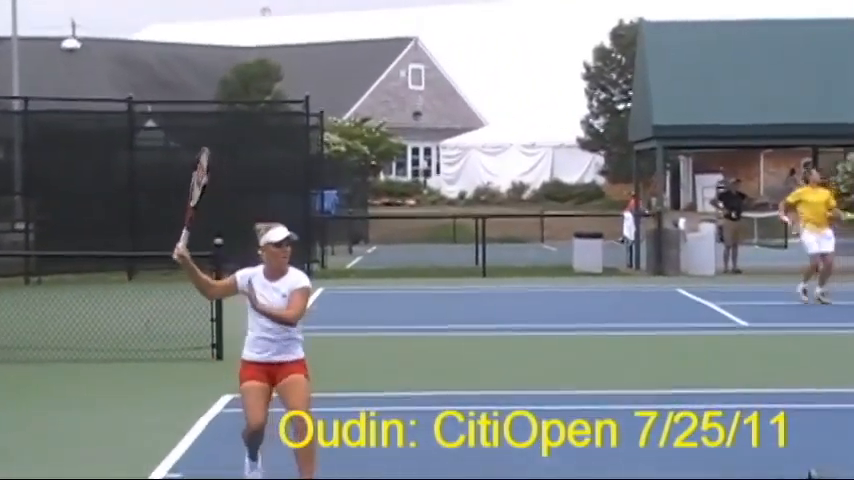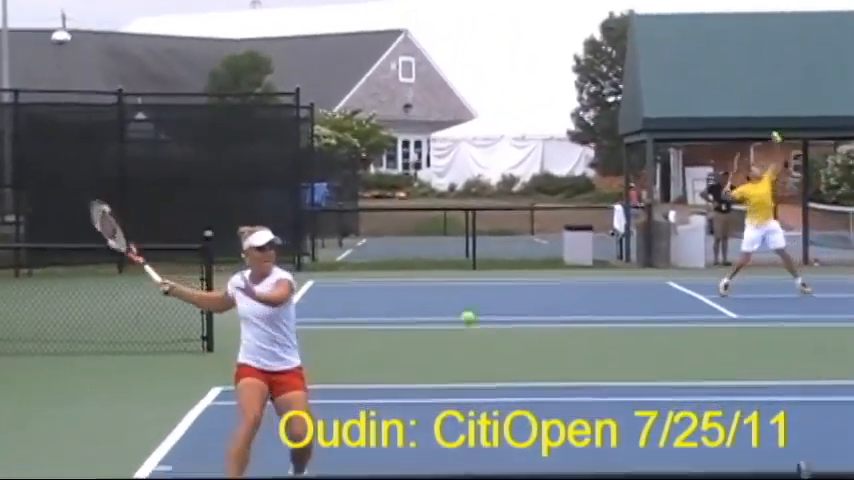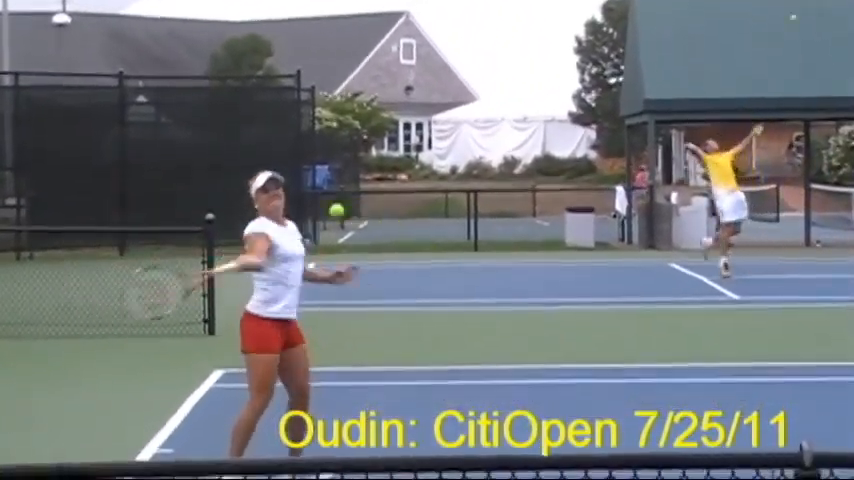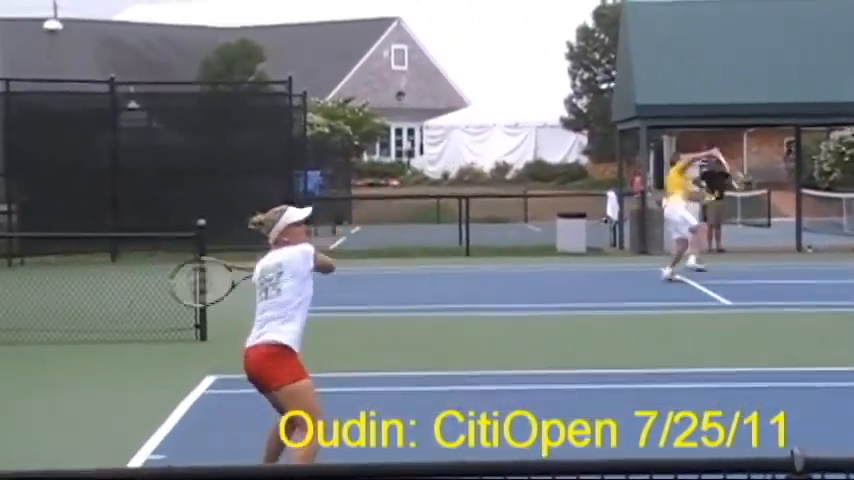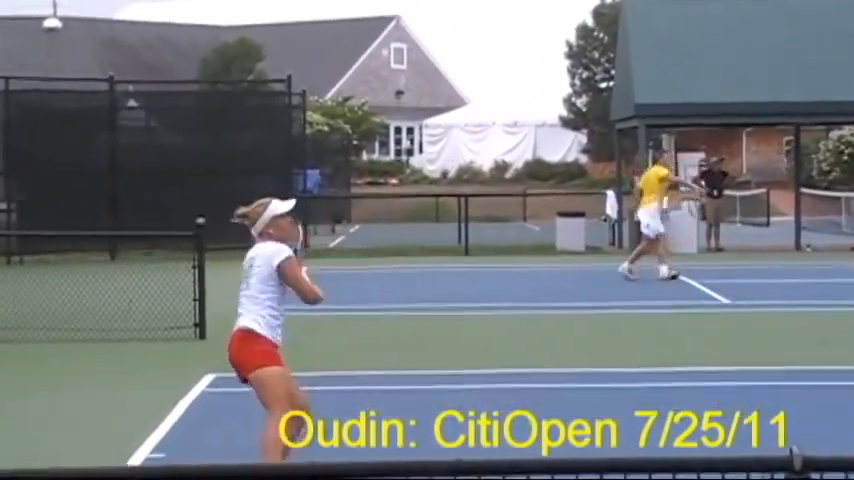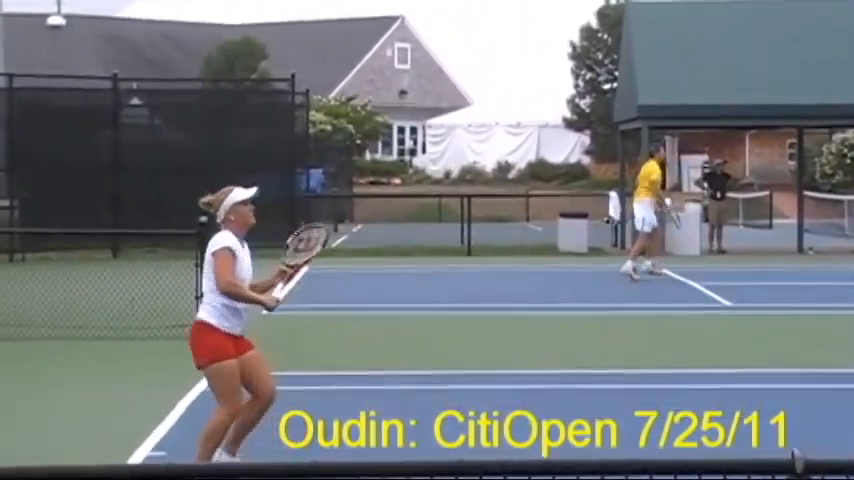
dt=0.3s
person 1, frame 1
left shoulder: (299, 280)
right shoulder: (248, 276)
left elbow: (292, 317)
right elbow: (212, 290)
left wrist: (260, 306)
right wrist: (187, 263)
left hip: (291, 362)
right hip: (254, 363)
left knee: (301, 421)
right knee: (255, 425)
right ankle: (253, 459)
person 1, frame 2
left shoulder: (283, 279)
right shoulder: (238, 281)
left elbow: (275, 299)
right elbow: (217, 304)
left wrist: (254, 294)
right wrist: (175, 289)
left hip: (287, 370)
right hip: (250, 368)
left knee: (301, 435)
right knee: (249, 422)
left ankle: (298, 473)
person 1, frame 3
left shoulder: (290, 228)
right shoulder: (259, 228)
right elbow: (256, 260)
left wrist: (328, 277)
right wrist: (236, 264)
left hip: (287, 321)
right hip: (264, 322)
left knee: (301, 396)
right knee: (260, 401)
person 1, frame 4
left shoulder: (264, 265)
right shoulder: (303, 251)
right elbow: (328, 266)
left hip: (258, 354)
right hip: (276, 355)
left knee: (295, 416)
right knee: (312, 426)
person 1, frame 5
left shoulder: (258, 254)
right shoulder: (279, 252)
right elbow: (312, 296)
left wrist: (297, 277)
right wrist: (311, 287)
left hip: (253, 342)
right hip: (254, 343)
left knee: (299, 409)
right knee: (281, 414)
person 1, frame 6
left shoulder: (239, 245)
right shoulder: (223, 242)
left elbow: (246, 291)
right elbow: (225, 286)
left wrist: (276, 279)
right wrist: (262, 300)
left hip: (232, 335)
right hip: (212, 333)
left knee: (266, 393)
right knee: (231, 407)
left ankle: (226, 454)
person 2, frame 1
left shoulder: (826, 193)
right shoulder: (800, 192)
left elbow: (834, 210)
right elbow: (783, 204)
left wrist: (838, 215)
right wrist: (783, 215)
left hip: (824, 231)
right hip: (808, 231)
left knee: (829, 262)
right knee: (815, 261)
left ankle: (819, 291)
right ankle: (803, 286)
person 2, frame 2
left shoulder: (766, 180)
right shoulder: (745, 188)
left elbow: (774, 166)
right elbow: (730, 197)
right wrist: (726, 193)
left hip: (770, 225)
right hip: (754, 226)
left knee: (784, 254)
right knee: (745, 258)
left ankle: (799, 281)
right ankle: (726, 281)
person 2, frame 3
left shoulder: (725, 156)
right shoulder: (708, 158)
left elbow: (741, 146)
right elbow: (696, 151)
left wrist: (753, 134)
right wrist: (691, 147)
left hip: (735, 194)
right hip: (722, 195)
left knee: (736, 228)
right knee: (727, 229)
left ankle: (711, 241)
right ankle: (724, 261)
person 2, frame 4
left shoulder: (680, 177)
right shoulder: (676, 170)
left elbow: (689, 196)
right elbow: (691, 158)
left wrist: (700, 195)
right wrist: (709, 153)
left hip: (672, 210)
right hip: (675, 209)
left knee: (682, 244)
right knee: (696, 229)
left ankle: (669, 271)
right ankle: (693, 260)
person 2, frame 5
left shoulder: (649, 172)
right shoulder: (659, 171)
left elbow: (637, 190)
right elbow: (675, 180)
right wrist: (690, 185)
left hip: (652, 210)
right hip: (650, 210)
left knee: (659, 240)
right knee: (648, 242)
left ankle: (665, 270)
right ankle: (626, 265)
person 2, frame 6
left shoulder: (648, 166)
right shoulder: (654, 167)
left elbow: (639, 182)
right elbow: (656, 188)
right wrist: (664, 203)
left hip: (645, 203)
right hip: (645, 203)
left knee: (651, 233)
right knee: (644, 237)
left ankle: (649, 263)
right ankle: (630, 265)
